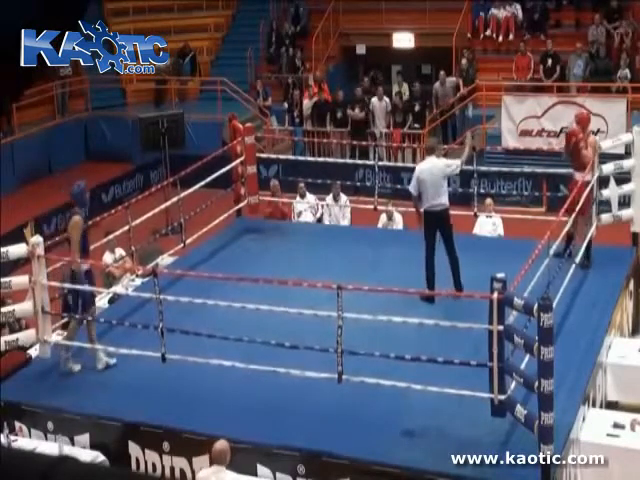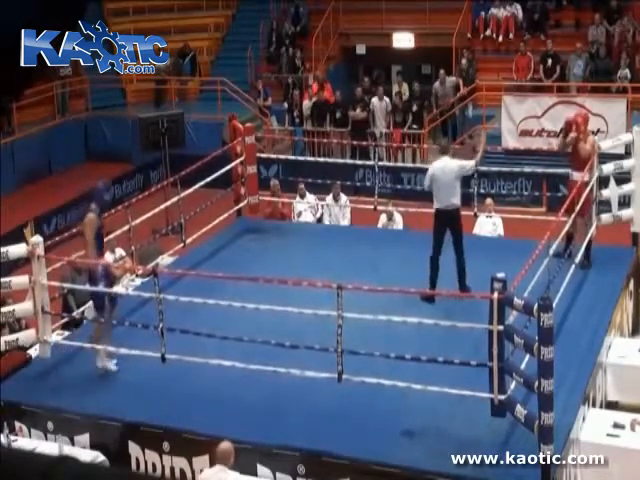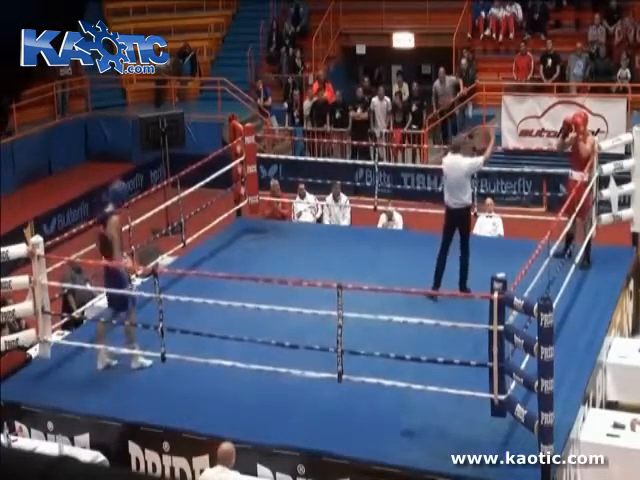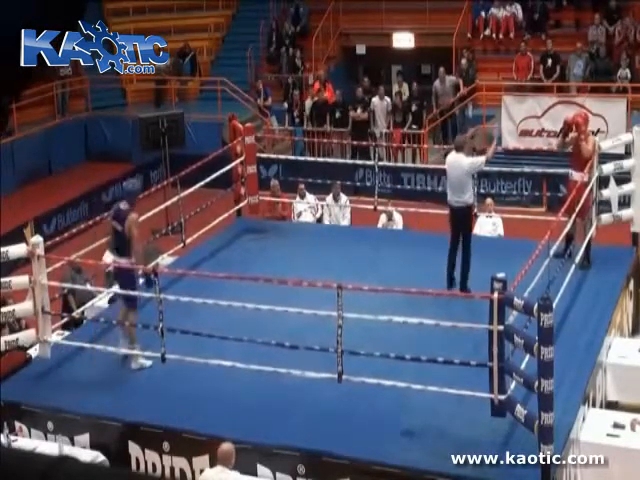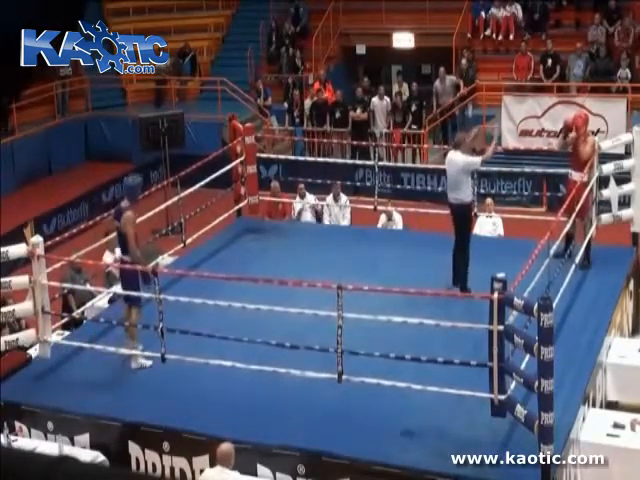
dt=0.4s
person 1, frame 1
left shoulder: (80, 216)
right shoulder: (76, 220)
right elbow: (75, 254)
right wrist: (82, 278)
left hip: (85, 270)
right hip: (80, 272)
left knee: (90, 313)
right knee: (78, 317)
left ankle: (99, 357)
right ankle: (66, 358)
person 1, frame 2
left shoulder: (97, 214)
right shoulder: (92, 217)
right elbow: (90, 249)
left wrist: (109, 269)
right wrist: (98, 276)
left hip: (101, 268)
right hip: (97, 271)
left knee: (103, 314)
right knee: (105, 314)
left ankle: (102, 355)
right ankle: (101, 357)
person 1, frame 3
left shoulder: (104, 215)
right shoulder: (114, 219)
right elbow: (117, 251)
right wrist: (125, 276)
left hip: (109, 269)
right hip: (117, 270)
left knee: (111, 313)
right knee: (129, 313)
left ankle: (102, 357)
right ankle: (135, 357)
person 1, frame 4
left shoulder: (114, 210)
right shoulder: (132, 217)
left elbow: (112, 239)
right elbow: (136, 247)
left hip: (117, 263)
right hip: (128, 266)
left knee: (126, 304)
right knee: (132, 309)
left ankle: (124, 344)
right ankle: (135, 358)
person 1, frame 5
left shoulder: (118, 209)
right shoulder: (128, 214)
right elbow: (132, 246)
left hip: (123, 261)
right hip: (132, 263)
left knee: (129, 305)
right knee: (135, 308)
left ankle: (131, 344)
right ankle: (135, 357)
person 2, frame 1
left shoulder: (419, 168)
right shoulder: (443, 164)
left elbow: (414, 195)
right elbow: (462, 161)
left wrist: (419, 212)
right wrist: (468, 144)
left hip: (429, 213)
right hip: (443, 212)
left knee: (430, 253)
right knee: (451, 250)
left ankle: (430, 292)
right ankle: (458, 287)
person 2, frame 2
left shoulder: (433, 167)
right shoulder: (457, 165)
left elbow: (428, 188)
right elbow: (476, 161)
right wrist: (482, 143)
left hip: (440, 213)
right hip: (454, 212)
left knee: (436, 253)
right knee: (459, 251)
left ankle: (431, 291)
right ankle: (463, 287)
person 2, frame 3
left shoulder: (446, 161)
right shoulder: (467, 163)
left elbow: (451, 153)
right elbow: (485, 157)
left wrist: (462, 140)
right wrist: (492, 139)
left hip: (450, 210)
right hip: (464, 210)
left knee: (443, 250)
right knee: (464, 250)
left ankle: (435, 288)
right ankle: (463, 287)
person 2, frame 4
left shoulder: (450, 158)
right shoulder: (469, 163)
left elbow: (458, 148)
right elbow: (488, 156)
left wrist: (467, 136)
right wrist: (495, 140)
left hip: (453, 208)
right hip: (465, 209)
left knee: (453, 245)
right knee: (466, 248)
left ankle: (450, 281)
right ankle: (463, 286)
person 2, frame 5
left shoulder: (450, 156)
right shoulder: (465, 161)
left elbow: (460, 147)
right elbow: (486, 157)
left wrist: (472, 136)
right wrist: (495, 139)
left hip: (453, 204)
right hip: (464, 206)
left knee: (458, 243)
right knee: (464, 246)
left ankle: (456, 278)
right ankle: (462, 285)
person 3, frame 1
left shoulder: (591, 140)
right shoulder: (575, 137)
left elbow: (589, 161)
right elbow: (567, 156)
left wrist: (580, 143)
right wrist: (568, 143)
left hip: (585, 182)
right hip: (575, 179)
left knee: (585, 219)
right knee: (572, 216)
left ankle: (587, 256)
right ankle: (567, 249)
person 3, frame 2
left shoulder: (590, 139)
right shoulder: (573, 137)
left elbow: (584, 153)
right elbow: (560, 149)
left wrist: (580, 135)
right wrist: (566, 133)
left hip: (584, 181)
right hip: (573, 179)
left knee: (585, 219)
right knee: (571, 215)
left ankle: (587, 257)
right ankle: (567, 249)
person 3, frame 3
left shoulder: (590, 139)
right shoulder: (573, 137)
left elbow: (585, 153)
right elbow: (559, 148)
left wrist: (580, 136)
right wrist: (564, 133)
left hip: (584, 181)
right hip: (573, 179)
left knee: (584, 219)
right knee: (570, 215)
left ankle: (587, 257)
right ankle: (567, 249)
person 3, frame 4
left shoulder: (590, 139)
right shoulder: (574, 137)
left elbow: (587, 154)
right elbow: (560, 147)
left wrist: (582, 135)
right wrist: (565, 132)
left hip: (584, 181)
right hip: (573, 179)
left knee: (584, 219)
right knee: (571, 216)
left ankle: (587, 257)
right ankle: (567, 249)
person 3, frame 5
left shoulder: (590, 140)
right shoulder: (574, 137)
left elbow: (584, 156)
right elbow: (561, 147)
left wrist: (581, 137)
right wrist: (565, 133)
left hip: (584, 181)
right hip: (573, 179)
left knee: (584, 219)
right knee: (570, 215)
left ankle: (587, 257)
right ankle: (567, 249)
